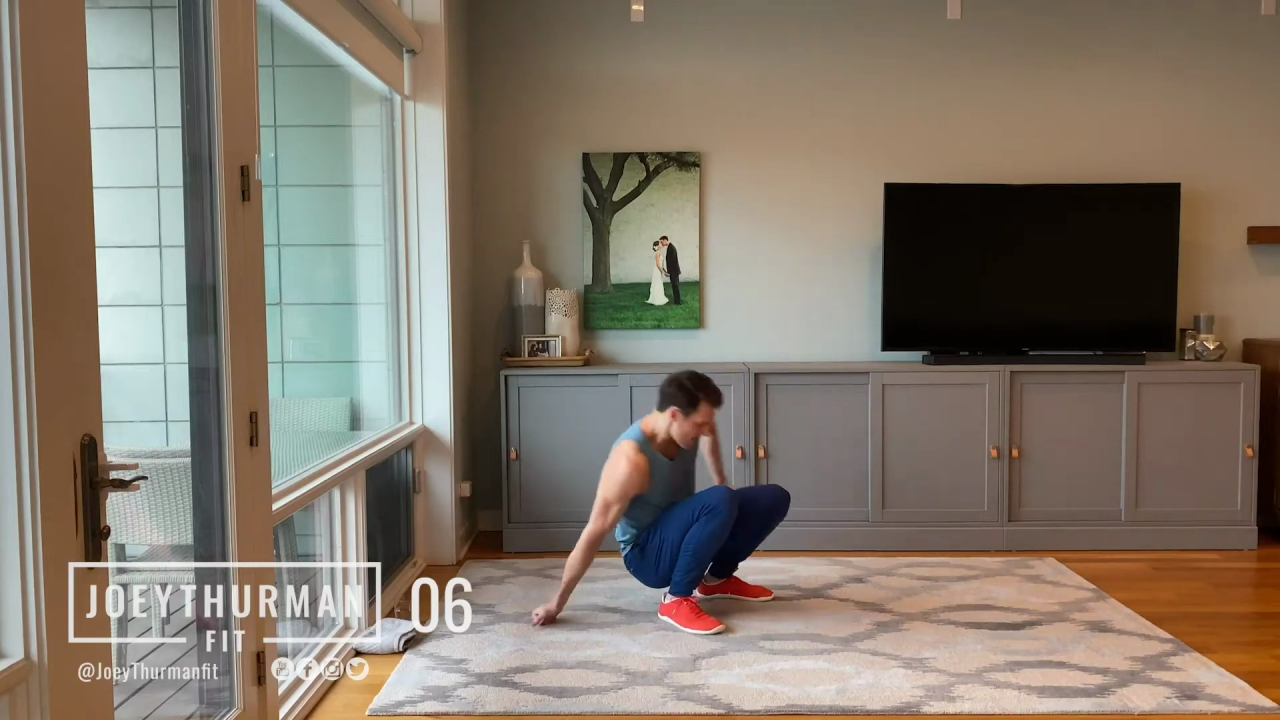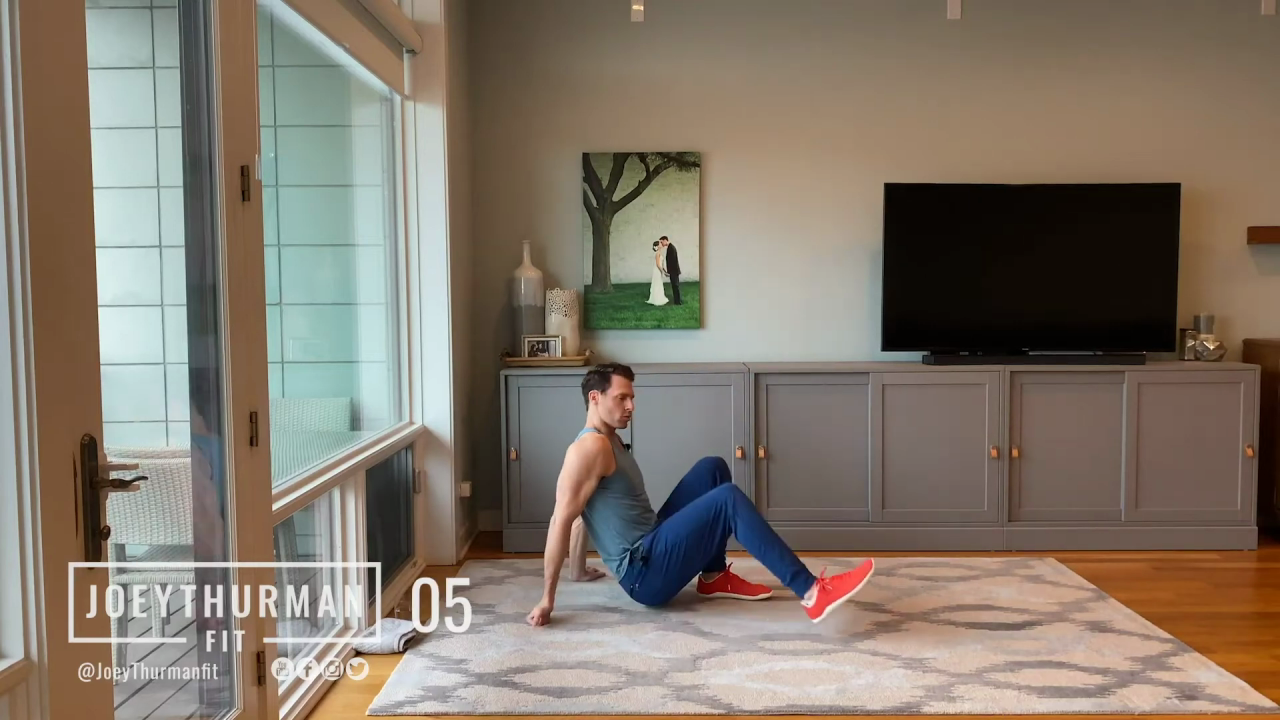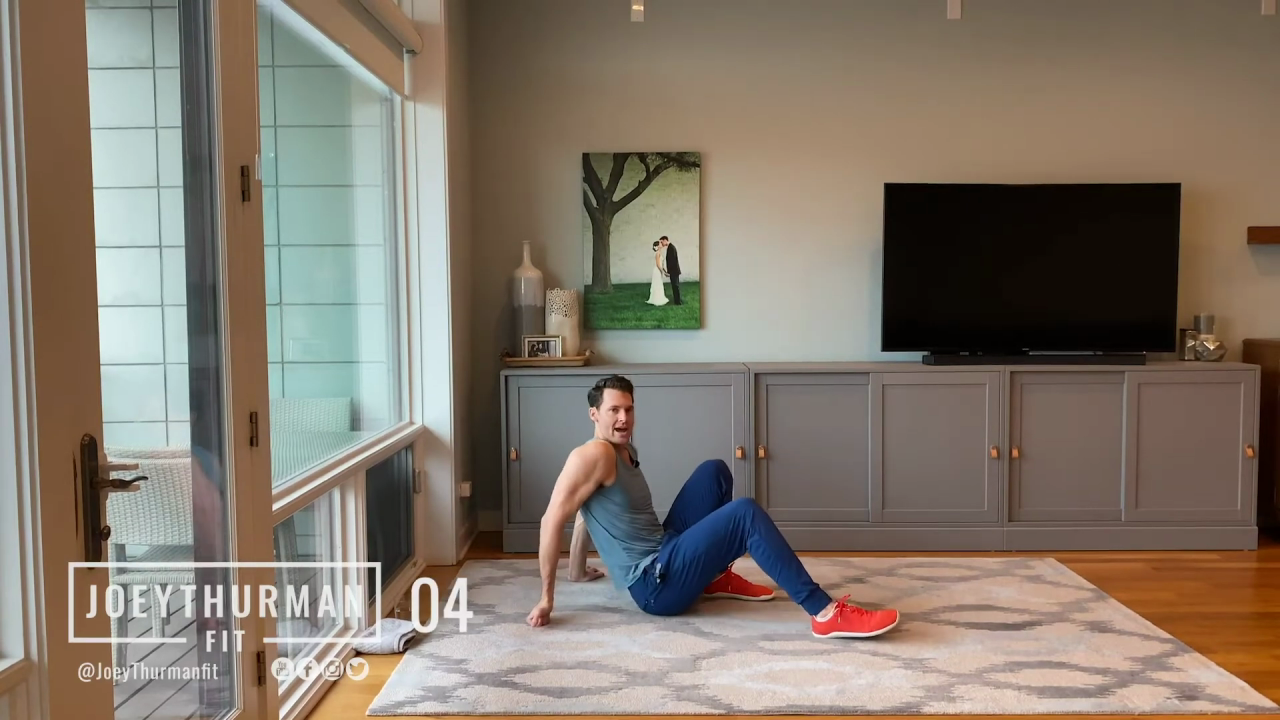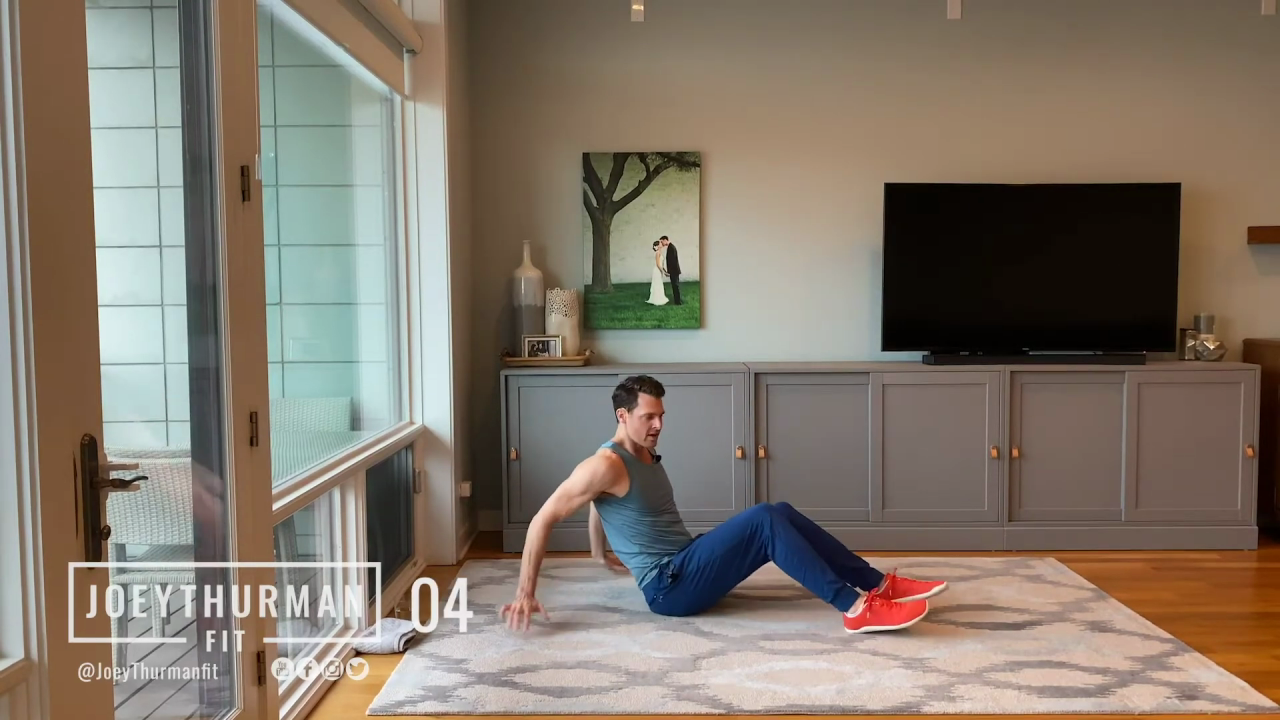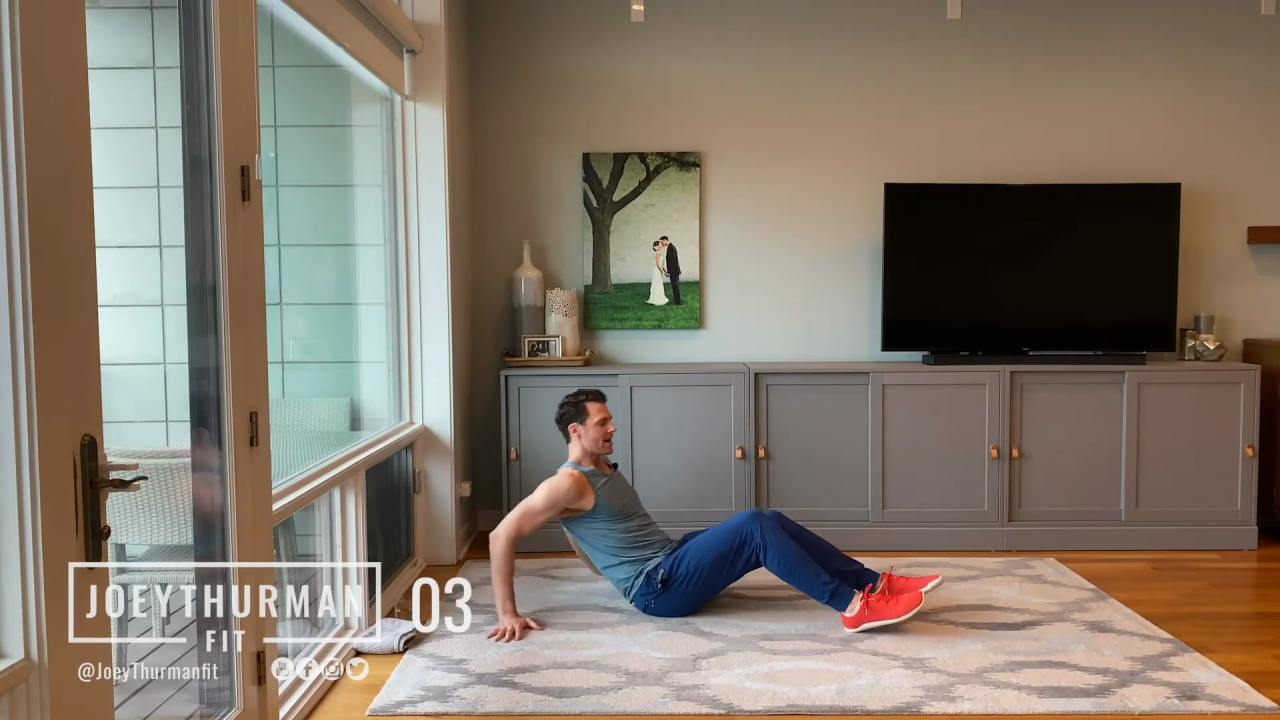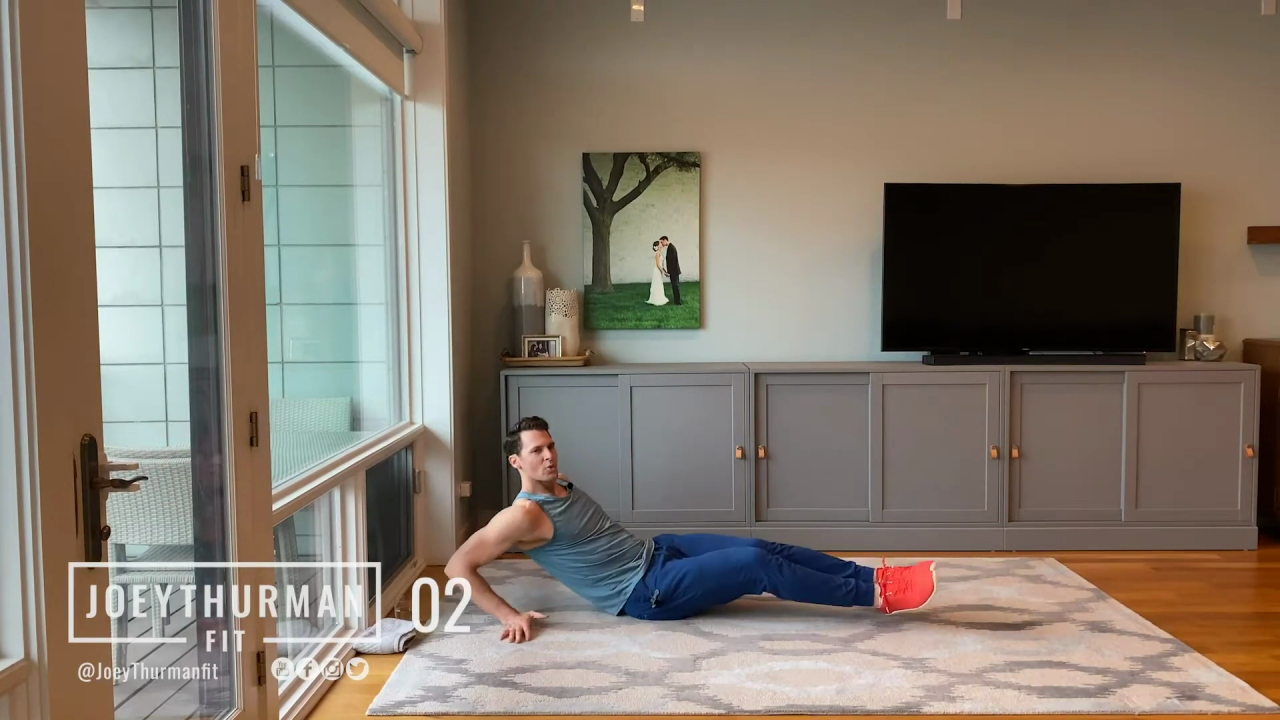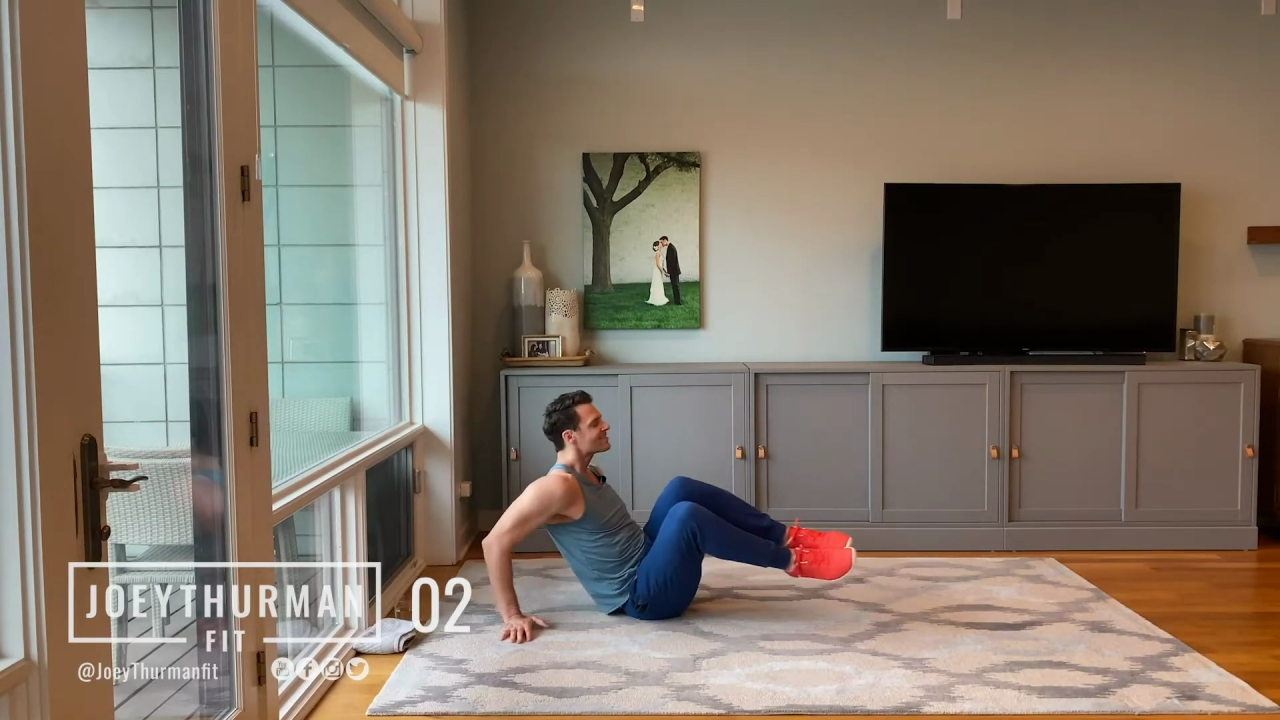
dt=0.7s
person 1, frame 1
left shoulder: (682, 425)
right shoulder: (630, 459)
right elbow: (593, 533)
left wrist: (721, 481)
right wrist: (556, 604)
left hip: (679, 533)
right hip: (647, 554)
left knee: (775, 498)
right knee: (721, 500)
left ankle: (717, 579)
right ankle: (676, 599)
person 1, frame 2
left shoulder: (607, 440)
right shoulder: (590, 447)
left elbow: (583, 515)
right elbow: (561, 519)
left wrist: (579, 569)
right wrist: (547, 600)
left hip: (654, 546)
right hip: (644, 573)
left knee: (713, 467)
right knee: (728, 498)
left ankle: (714, 577)
right ankle: (811, 594)
person 1, frame 3
left shoulder: (625, 451)
right shoulder: (593, 455)
left elbow: (588, 513)
right elbow: (553, 520)
left wrist: (577, 570)
right wrist: (546, 598)
left hip: (666, 552)
right hip: (656, 584)
left knee: (714, 471)
right knee: (746, 513)
left ankle: (718, 577)
right ankle: (825, 613)
person 1, frame 4
left shoulder: (645, 454)
right shoulder: (606, 465)
right elbow: (543, 519)
left wrist: (603, 555)
right wrist: (525, 592)
left hip: (686, 560)
right hip: (669, 587)
left knee: (782, 513)
right knee: (764, 519)
left ankle: (881, 585)
right ankle: (856, 608)
person 1, frame 5
left shoulder: (603, 469)
right shoulder: (567, 484)
right elbow: (501, 536)
left wrist: (604, 564)
right wrist: (508, 613)
left hip: (673, 558)
right hip: (660, 588)
left knee: (772, 521)
right knee: (753, 524)
left ankle: (876, 582)
right ankle: (853, 607)
person 1, frame 6
left shoulder: (562, 486)
right shoulder: (522, 516)
right elbow: (458, 566)
right wrist: (510, 614)
left hip: (656, 552)
right hip: (646, 593)
left knee: (761, 547)
right knee: (757, 566)
left ankle: (873, 577)
right ankle: (876, 596)
person 1, frame 7
left shoulder: (587, 472)
right shoulder: (557, 487)
right elbow: (495, 542)
right wrist: (512, 615)
left hip: (649, 561)
right hip: (643, 597)
left knee: (681, 490)
right knee: (687, 514)
left ankle: (787, 538)
right ankle: (791, 561)
